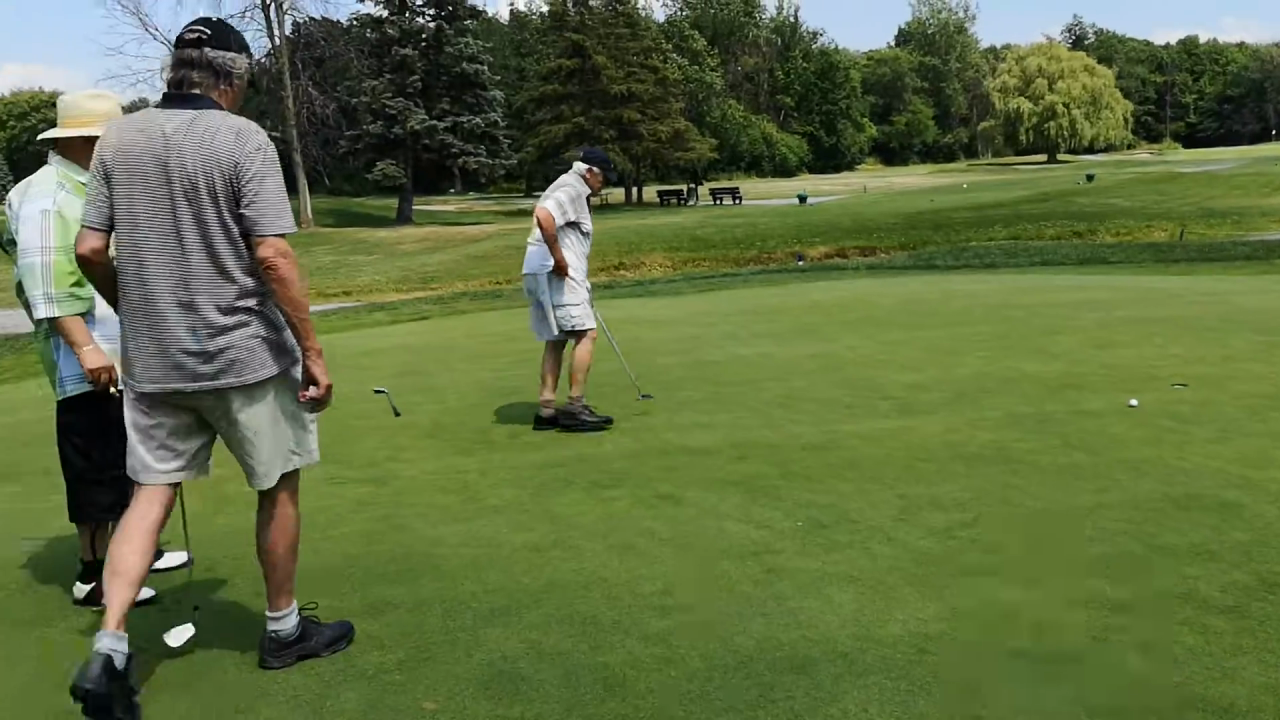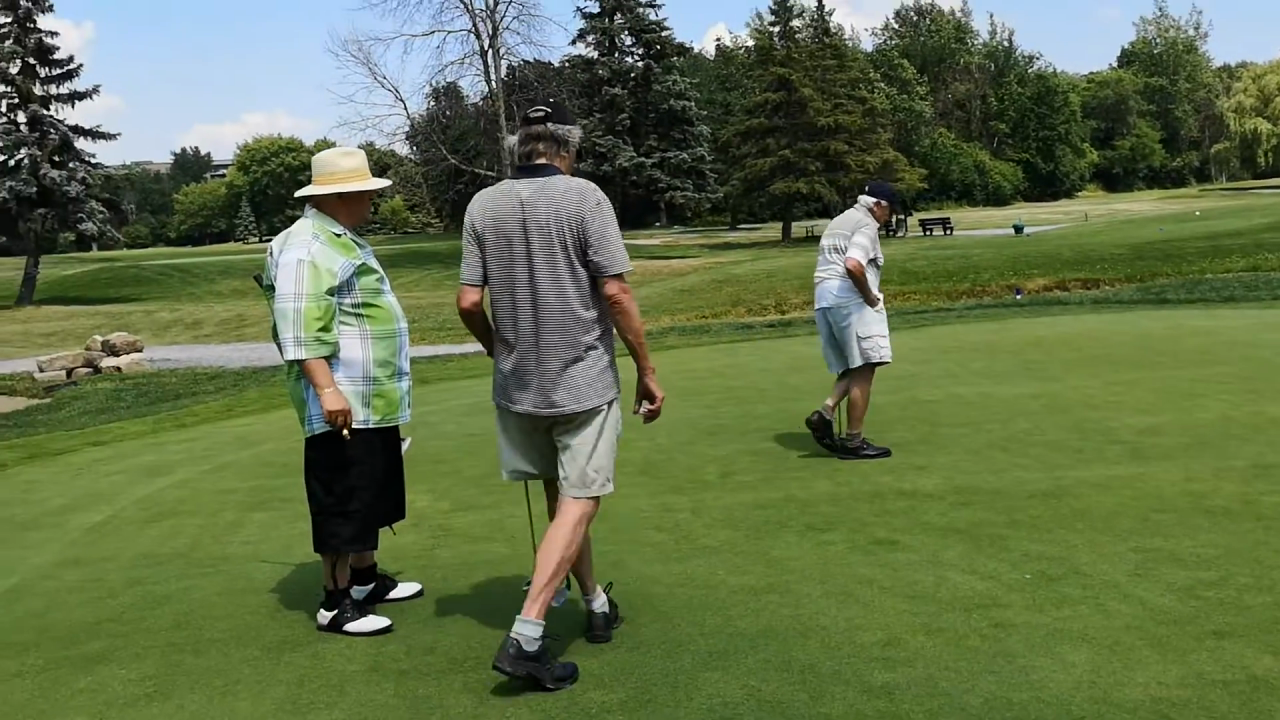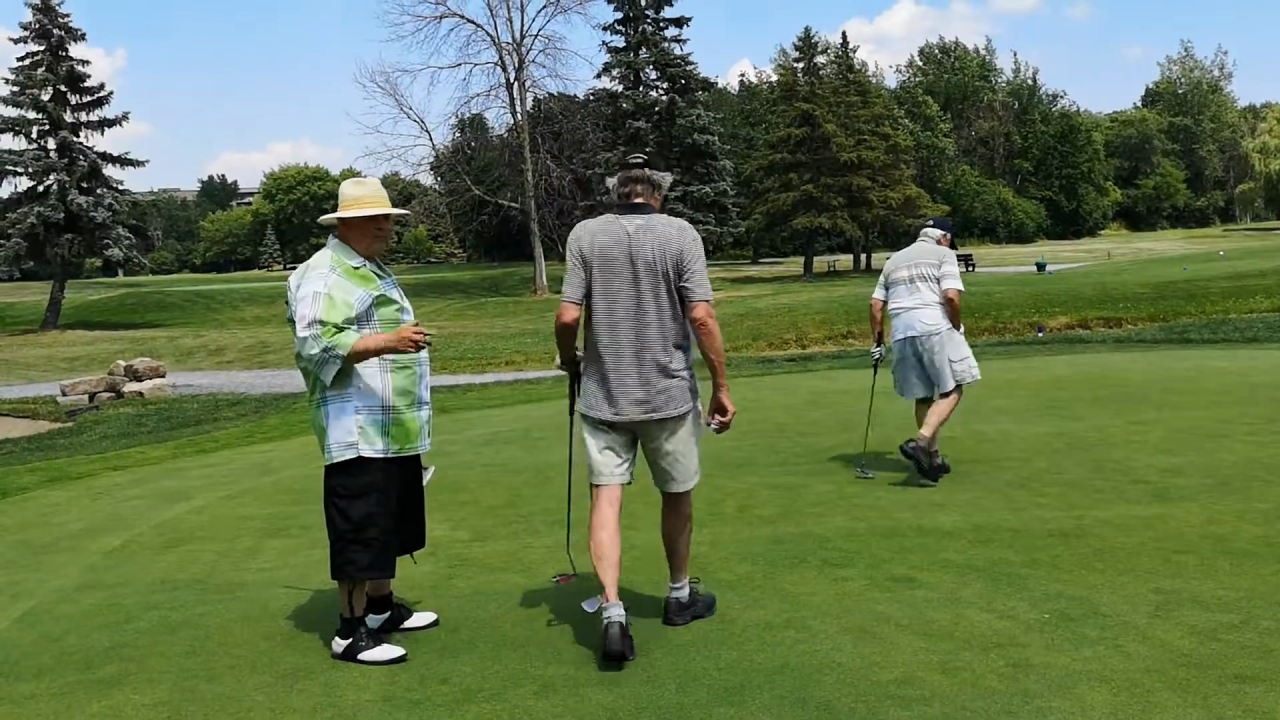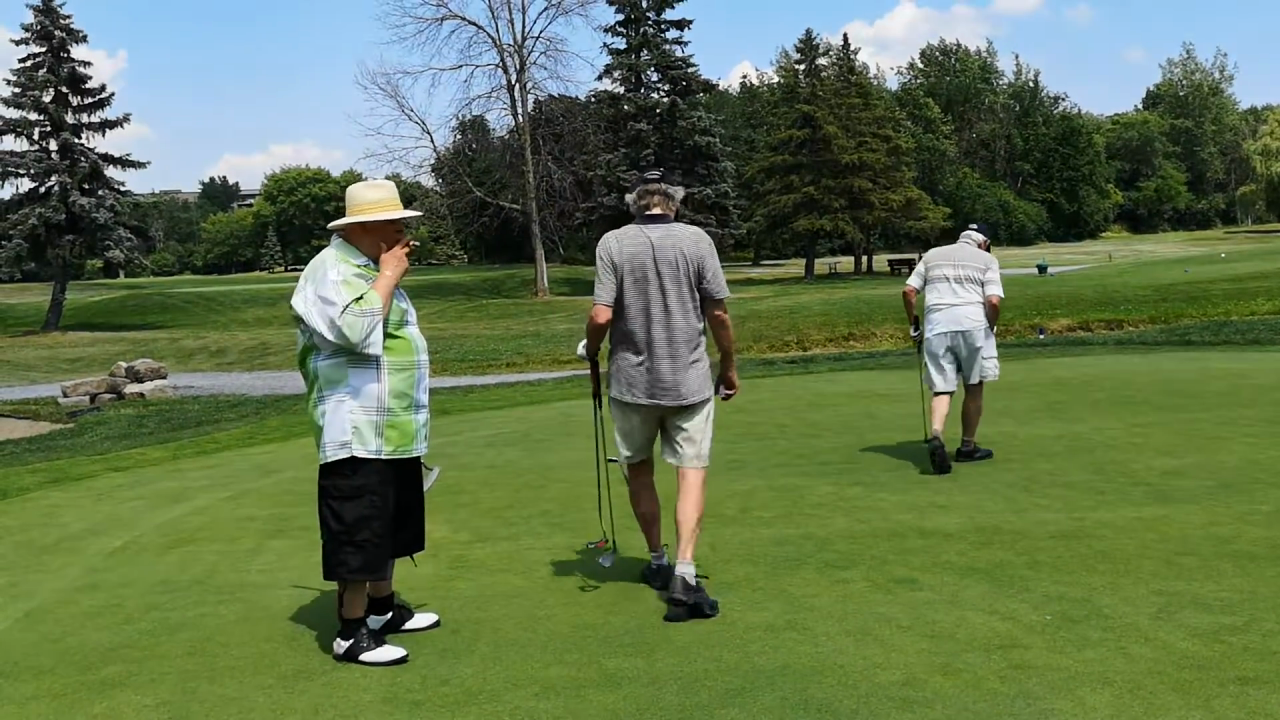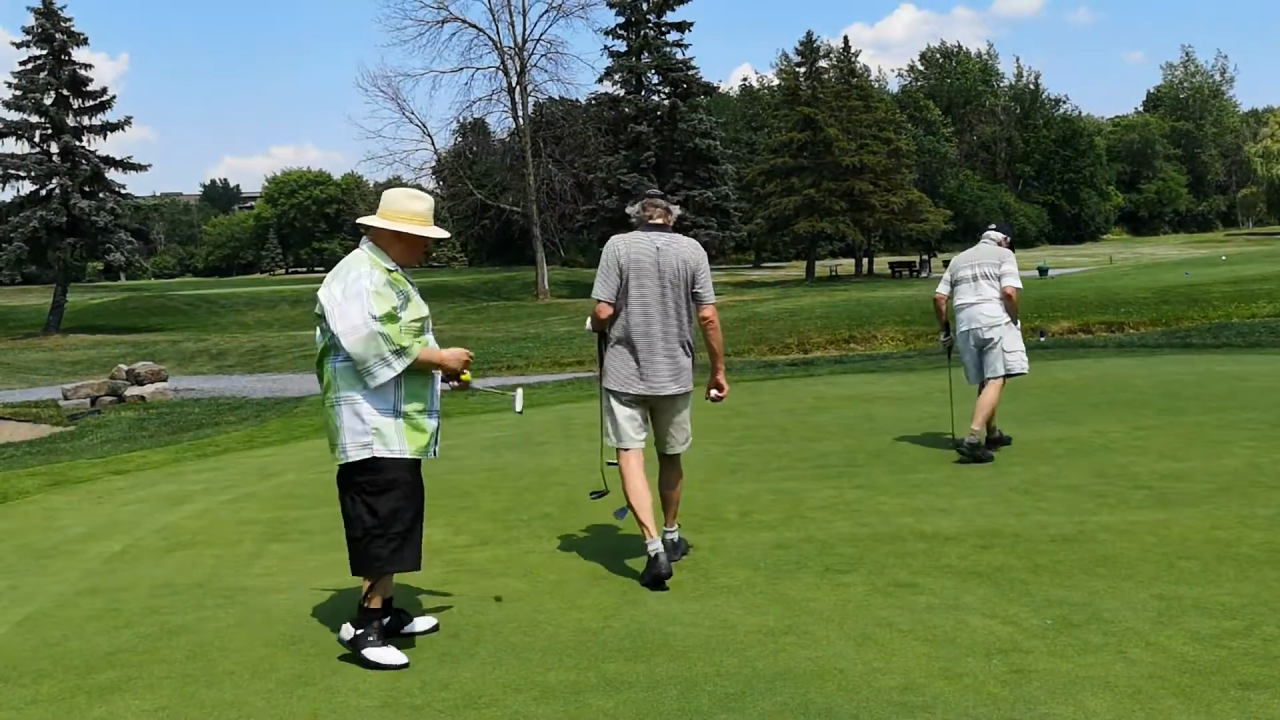
dt=0.7s
person 1, frame 1
left shoulder: (117, 139)
right shoulder: (244, 140)
left elbow: (90, 251)
right elbow: (273, 256)
right wrist: (313, 353)
left hip: (152, 361)
right hip: (242, 356)
left knee: (153, 495)
right knee: (279, 489)
left ankle: (108, 650)
right ankle: (283, 628)
person 1, frame 2
left shoulder: (482, 205)
right shoulder: (584, 196)
left elbow: (469, 302)
right elbow: (616, 294)
right wrist: (646, 370)
left hip: (517, 384)
right hip: (583, 380)
left knee: (561, 497)
right knee: (577, 504)
left ankle: (596, 605)
right ankle: (524, 637)
person 1, frame 3
left shoulder: (585, 234)
right shoulder: (680, 233)
left elbow: (567, 316)
right elbow: (702, 318)
left wrist: (568, 359)
right wrist: (721, 386)
left hip: (604, 395)
right hip: (668, 394)
left knee: (606, 500)
right knee: (676, 496)
left ankle: (612, 615)
right ankle: (680, 595)
person 1, frame 4
left shoulder: (612, 243)
right shoulder: (697, 239)
left elbow: (601, 316)
right elbow: (718, 314)
left wrist: (590, 348)
right wrist: (728, 368)
left hip: (631, 381)
right hip: (688, 381)
left knee: (639, 471)
right knee: (691, 475)
left ankle: (658, 562)
right ankle: (684, 575)
person 1, frame 5
left shoulder: (618, 245)
right shoulder: (692, 249)
left elbow: (604, 313)
right elbow: (708, 316)
left wrist: (594, 324)
right wrist: (718, 370)
left hip: (625, 374)
right hip: (675, 373)
left knee: (631, 460)
right knee: (670, 459)
left ankle: (655, 547)
right ankle: (671, 537)
person 2, frame 1
left shoulder: (88, 191)
right shoulder: (49, 195)
right elbow: (49, 285)
right wrist: (84, 346)
right hip: (95, 368)
left knee: (127, 465)
right knee: (100, 472)
right ankle: (93, 574)
person 2, frame 2
left shoulder: (341, 240)
right shoulder: (306, 246)
right elbow: (301, 327)
right wrist: (326, 389)
left hip: (374, 400)
right hip: (343, 401)
left knee: (369, 497)
right knee: (342, 503)
left ankle: (366, 580)
right ankle: (336, 602)
person 2, frame 3
left shoulder: (372, 269)
right shoulder: (324, 274)
right elbow: (319, 343)
right wrist: (387, 341)
left hip: (394, 426)
right hip: (359, 429)
left knee: (386, 522)
right knee: (360, 529)
left ankle: (381, 608)
right ankle: (351, 632)
person 2, frame 4
left shoulder: (372, 269)
right shoulder: (331, 269)
right elbow: (357, 330)
right wrist: (389, 277)
left hip: (394, 429)
right hip: (356, 430)
left knee: (389, 523)
right knee: (358, 529)
left ankle: (383, 608)
right ankle: (352, 632)
person 2, frame 5
left shoulder: (389, 273)
right shoulder: (359, 275)
right elbow: (379, 350)
left wrist: (444, 356)
right wrist: (439, 360)
left hip: (397, 423)
right hip: (371, 426)
left knee: (386, 522)
right knee: (388, 520)
left ankle: (384, 611)
right ankle: (362, 623)
person 3, frame 1
left shoulder: (571, 190)
right shoulder: (571, 189)
right elbow: (543, 216)
left wrist: (580, 277)
right wrist: (559, 259)
left hip: (544, 272)
right hip: (553, 273)
left knee: (557, 340)
right knee: (586, 335)
left ankle: (547, 409)
right ankle: (574, 407)
person 3, frame 2
left shoulder: (838, 222)
right shoulder: (866, 225)
right elbow: (853, 265)
right wrist: (870, 294)
left hip: (825, 302)
right hip: (852, 302)
left knee: (854, 370)
right knee: (863, 371)
left ankle: (824, 414)
right ankle: (853, 441)
person 3, frame 3
left shoulder: (894, 260)
right shoulder: (944, 254)
left elbow: (875, 304)
right elbow: (952, 296)
left wrist: (878, 341)
right wrist: (957, 327)
left hip: (902, 334)
right hip: (935, 329)
left knee: (924, 398)
right knee: (951, 393)
left ankle: (933, 460)
right ankle: (920, 442)
person 3, frame 4
left shoulder: (932, 255)
right shoulder: (987, 259)
left elbow: (909, 291)
right elbow: (993, 301)
left wrist: (914, 325)
right wrist: (990, 327)
left hip: (937, 328)
right hip: (972, 326)
left knee: (942, 390)
right knee: (974, 387)
left ankle: (936, 436)
right ankle: (967, 447)
person 3, frame 5
left shoulder: (958, 259)
right shoulder: (1004, 254)
left elbow: (939, 298)
right elbow: (1009, 292)
left wrist: (944, 330)
right wrist: (1014, 322)
left hip: (966, 325)
right hip: (995, 322)
left knee: (985, 381)
right knee: (996, 381)
left ankle: (992, 434)
right ankle: (972, 438)
